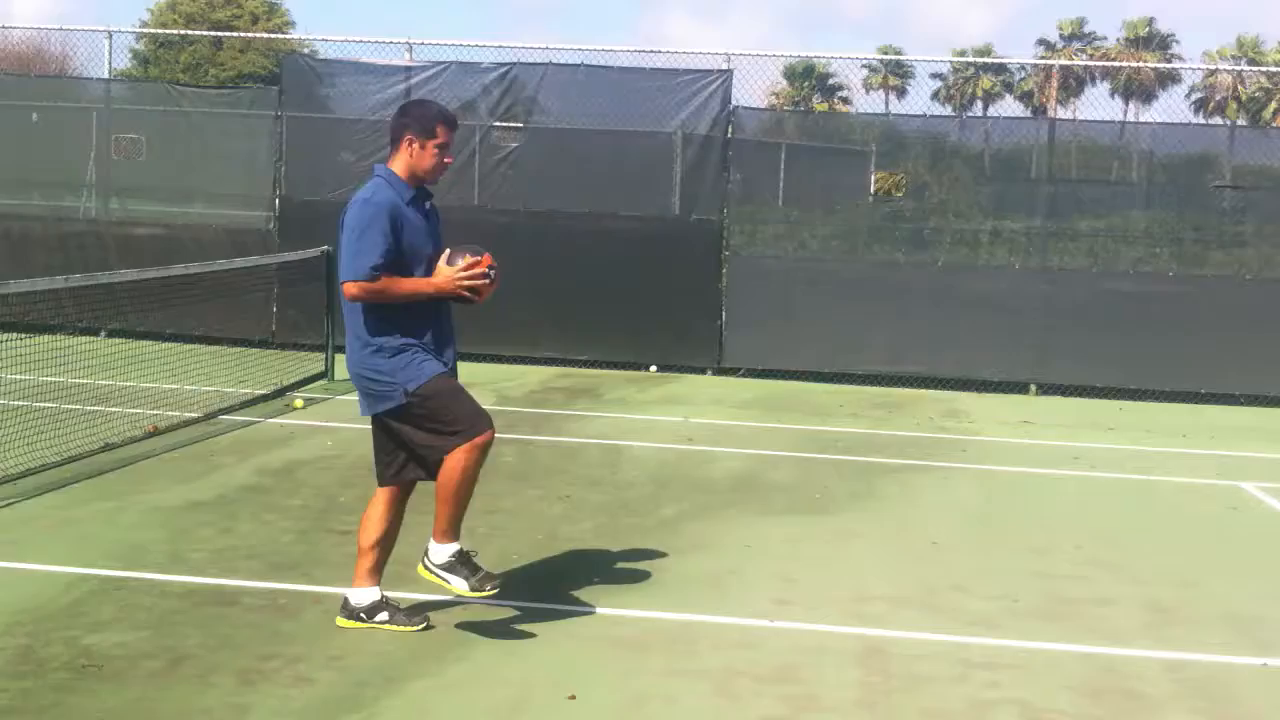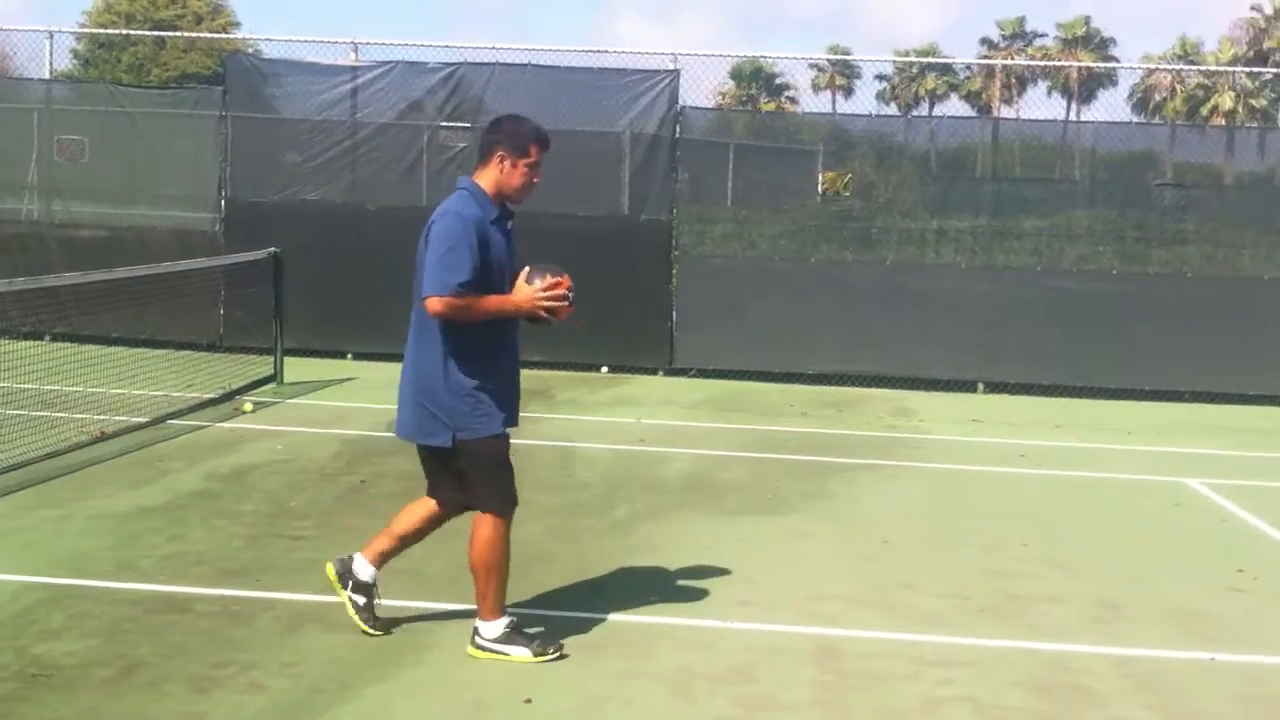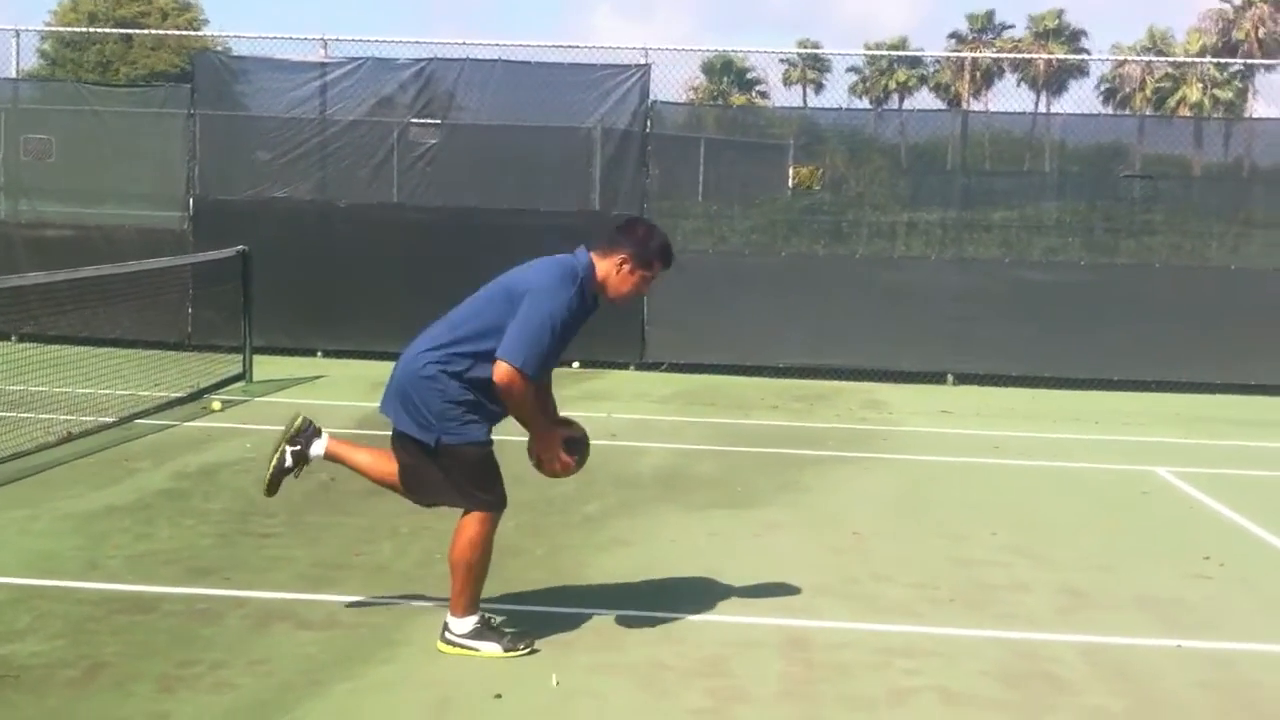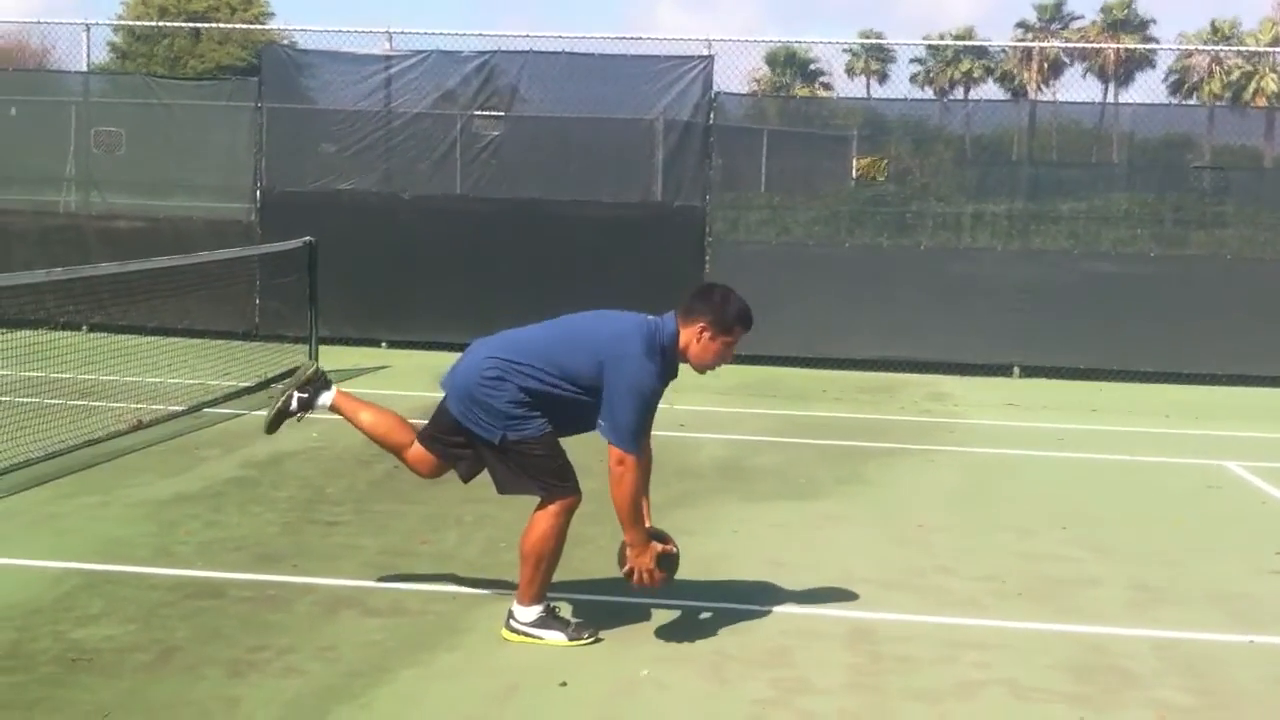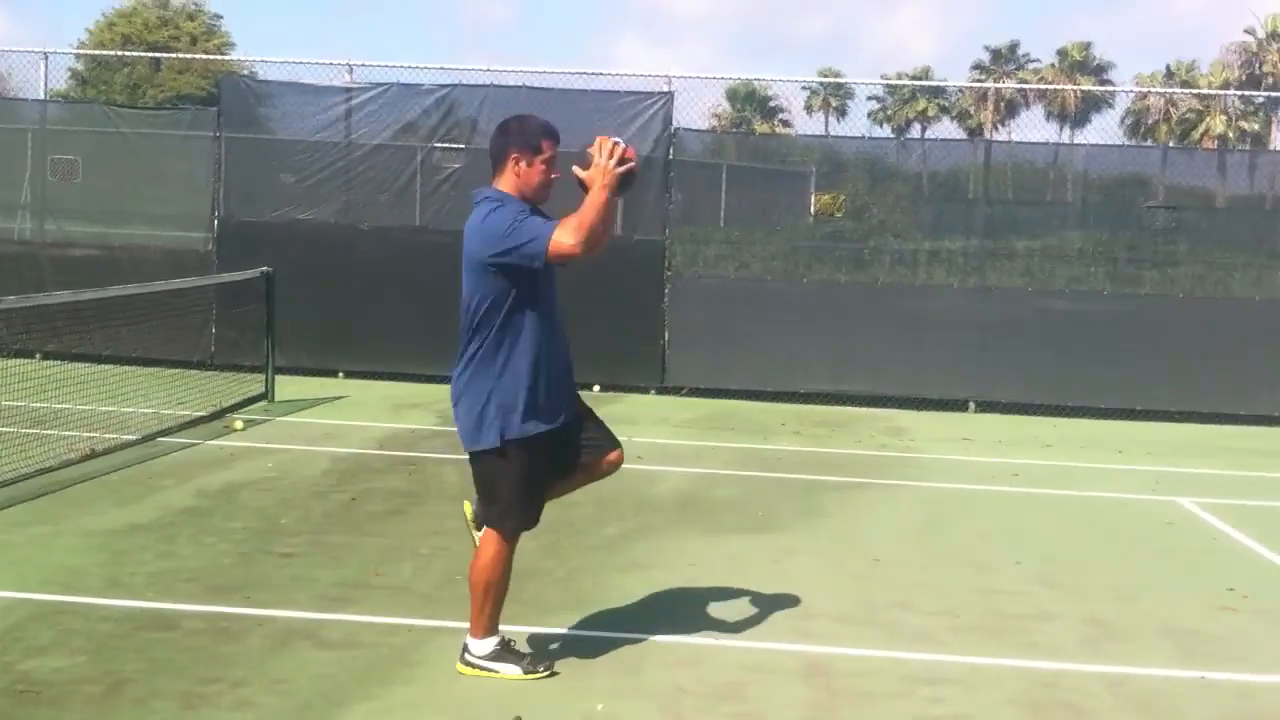
dt=1s
person 1, frame 1
left shoulder: (420, 203)
right shoulder: (374, 204)
right elbow: (357, 285)
left wrist: (457, 280)
right wrist: (436, 285)
left hip: (414, 360)
right hip: (392, 361)
left knee: (396, 483)
right knee: (474, 433)
left ankle: (362, 597)
right ankle: (443, 551)
person 1, frame 2
left shoulder: (492, 217)
right shoulder: (460, 218)
right elbow: (440, 302)
left wrist: (527, 302)
right wrist: (513, 304)
left hip: (469, 390)
right hip: (459, 394)
left knee: (451, 499)
right knee: (495, 507)
left ankle: (360, 568)
right ankle: (492, 629)
person 1, frame 3
left shoulder: (572, 281)
right shoulder: (557, 291)
left elbow: (535, 365)
right elbow: (509, 376)
left wrist: (550, 426)
right wrist: (545, 438)
left hip: (430, 379)
right hip: (438, 387)
left knee: (417, 484)
right knee: (484, 504)
left ankle: (313, 444)
right ankle: (462, 627)
person 1, frame 4
left shoulder: (650, 341)
right shoulder: (639, 361)
left elbow: (637, 444)
right elbow: (622, 463)
left wrist: (646, 518)
right wrist: (639, 546)
left hip: (482, 377)
right hip: (495, 390)
left knee: (422, 455)
right knee: (560, 497)
left ankle: (321, 394)
right ankle: (527, 616)
person 1, frame 5
left shoulder: (518, 214)
right shoulder: (496, 222)
left elbow: (583, 240)
right elbow: (571, 244)
left wrist: (602, 188)
right wrist: (601, 186)
left hip: (542, 393)
right hip: (500, 403)
left knee: (605, 456)
right knee: (505, 528)
left ankle: (488, 510)
right ankle: (481, 648)
